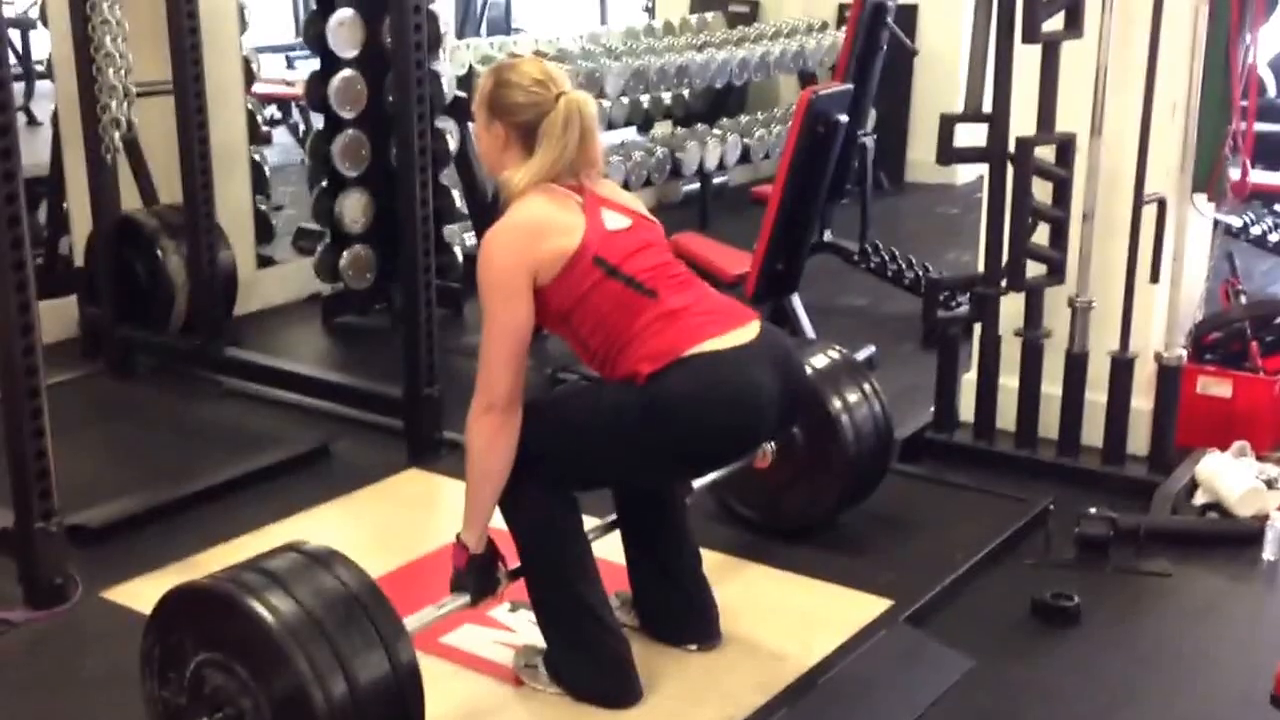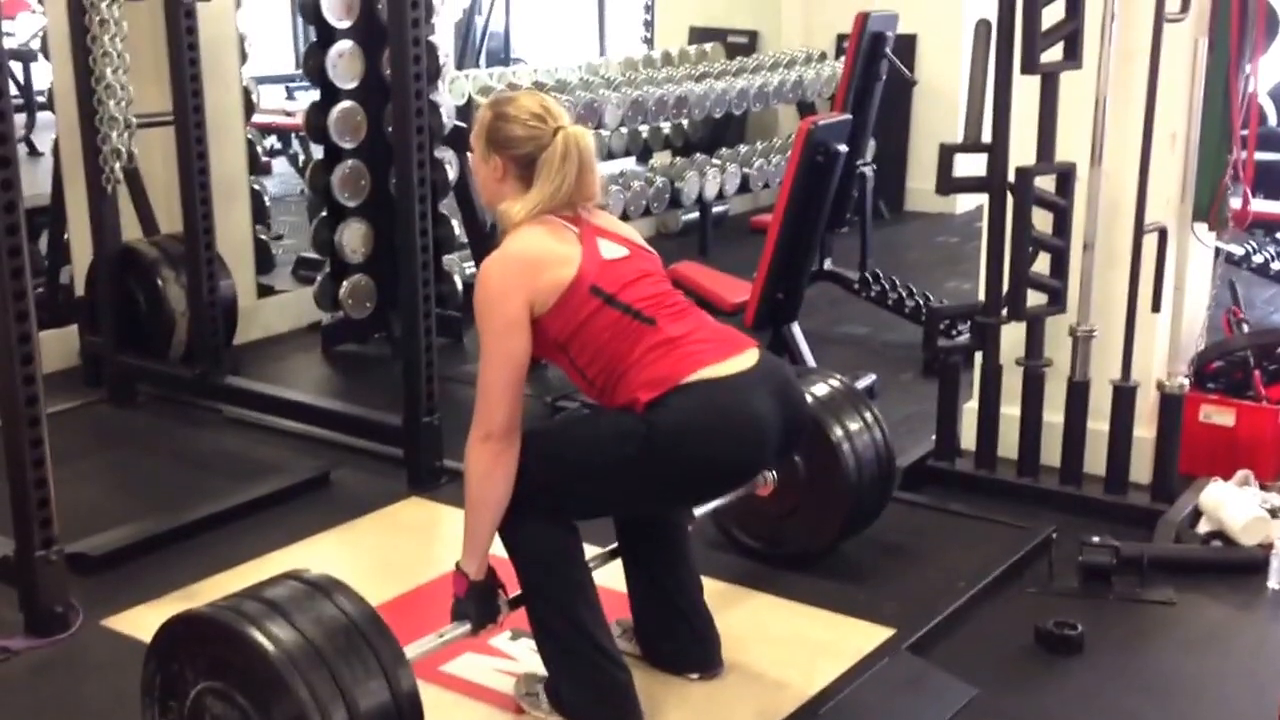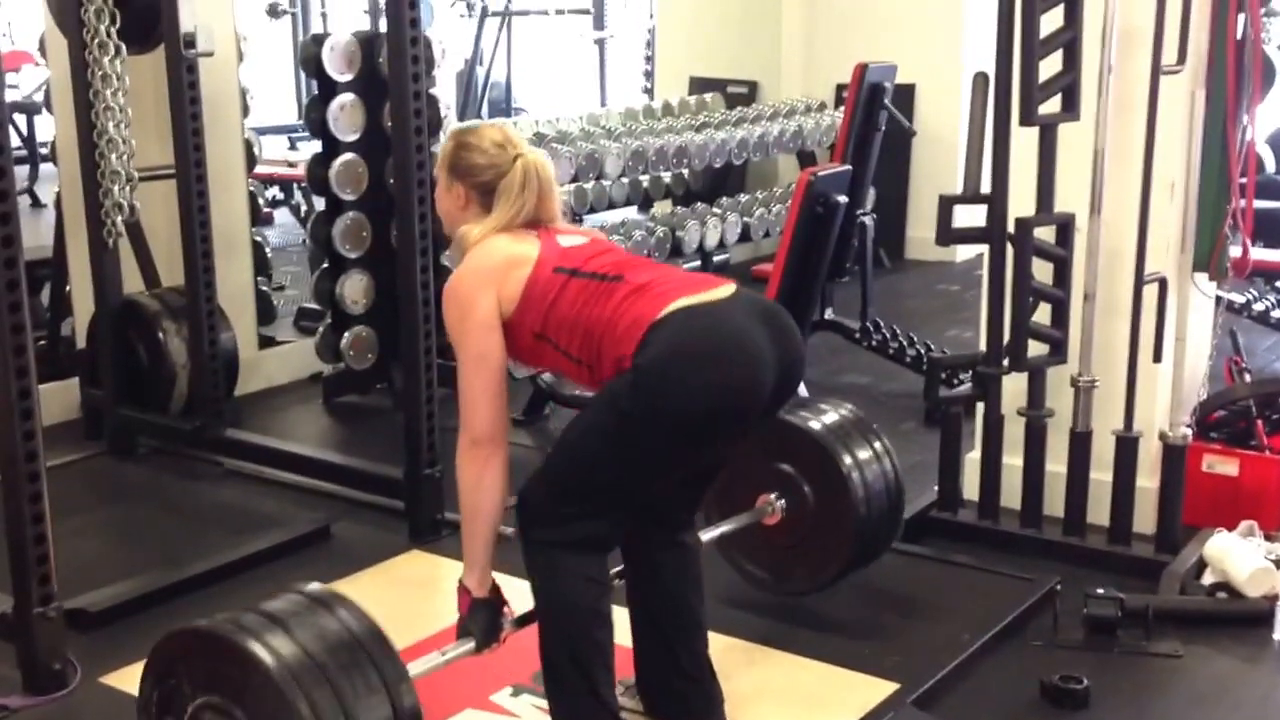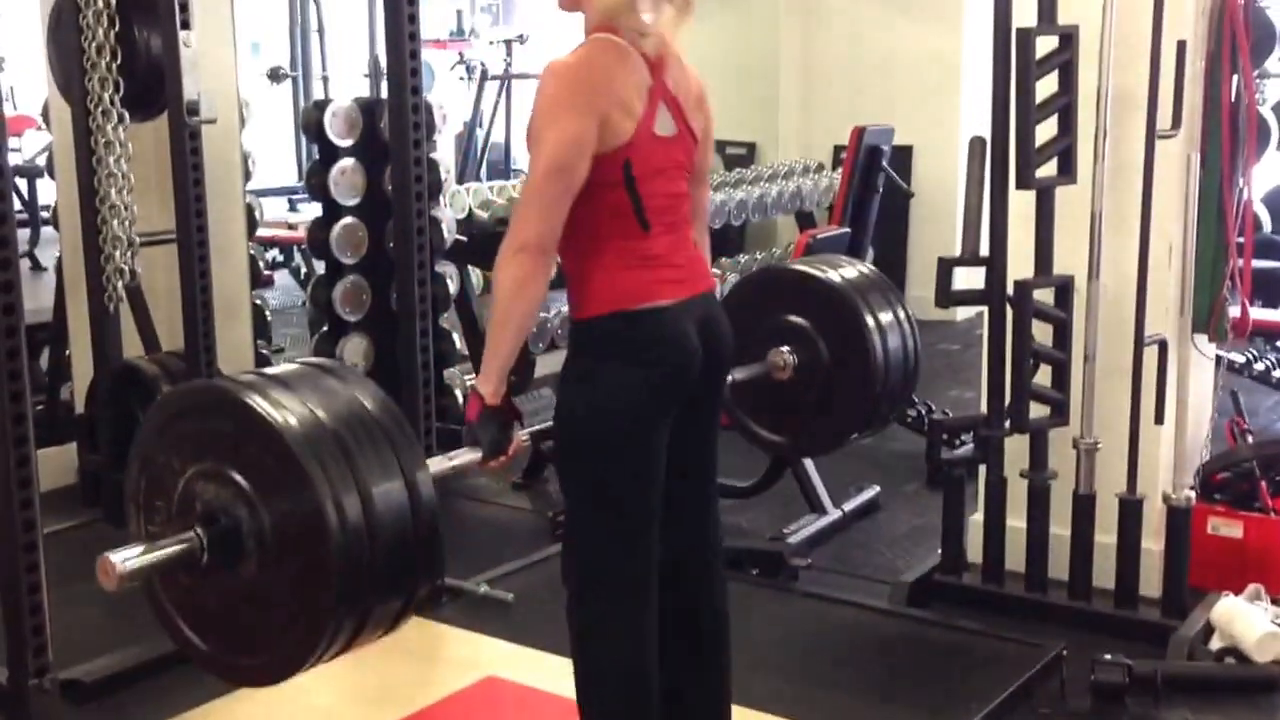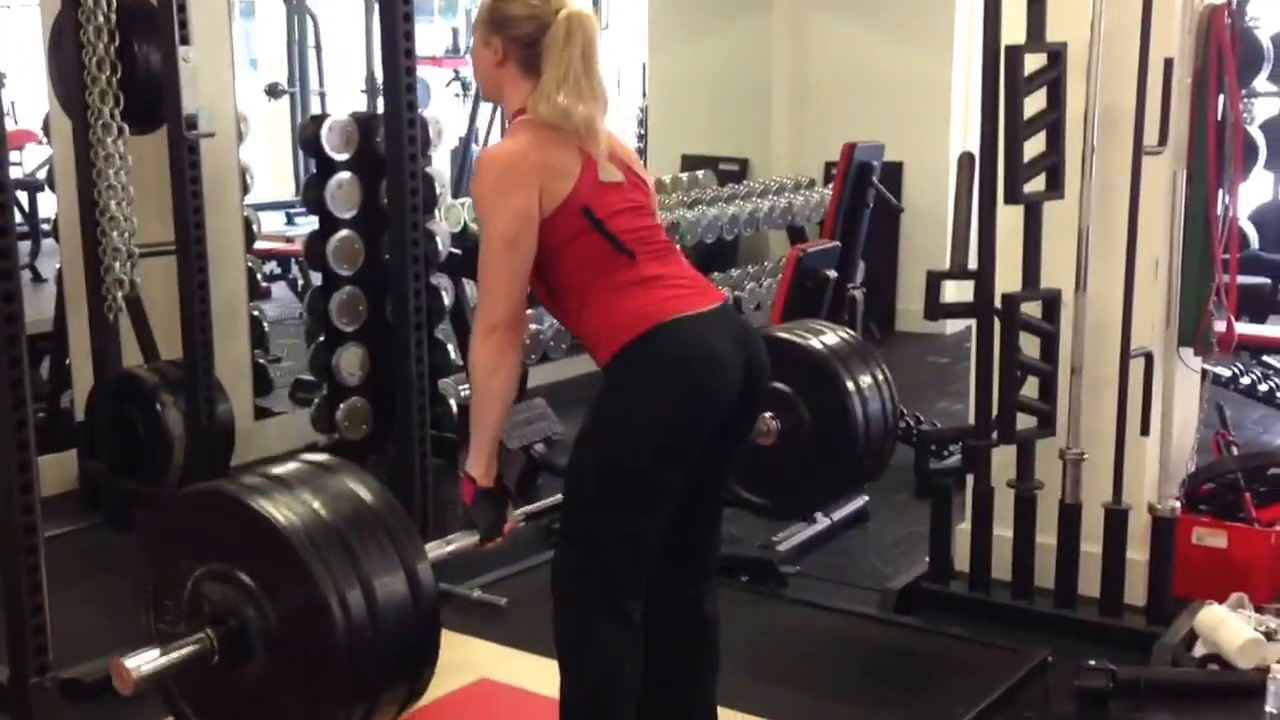
dt=1s
person 1, frame 1
left shoulder: (514, 235)
right shoulder: (608, 195)
left elbow: (498, 406)
left wrist: (473, 539)
left hip: (709, 395)
right hip: (773, 366)
left knee: (526, 456)
right knee: (629, 423)
left ankle: (591, 667)
right ankle: (677, 611)
person 1, frame 2
left shoulder: (510, 265)
right shoulder: (606, 227)
left elbow: (495, 435)
left wrist: (473, 570)
left hip: (709, 423)
right hip: (773, 395)
left knee: (523, 488)
right knee: (632, 450)
right ankle: (680, 641)
person 1, frame 3
left shoulder: (474, 278)
right shoulder: (565, 239)
left elbow: (482, 443)
left wrist: (476, 583)
left hip: (696, 359)
right hip: (770, 335)
left knee: (556, 524)
right knee: (654, 508)
person 1, frame 4
left shoulder: (581, 75)
right shoulder: (677, 68)
left elbow: (532, 244)
left wrist: (489, 389)
left hip: (624, 345)
right hip: (698, 327)
left knee: (610, 576)
right knee: (689, 553)
person 1, frame 5
left shoulder: (509, 163)
right shoulder: (604, 140)
left elbow: (500, 331)
left wrist: (481, 473)
left hip: (666, 367)
right hip: (734, 347)
left knee: (593, 594)
right knee: (679, 575)
